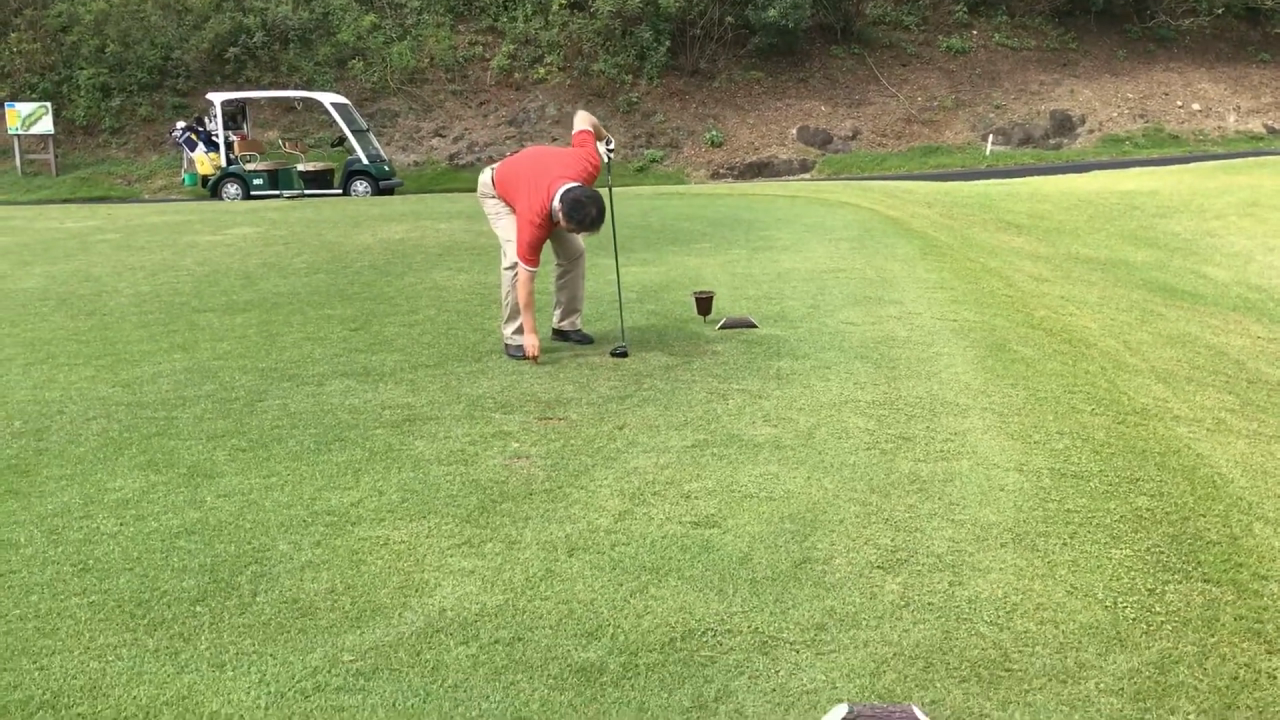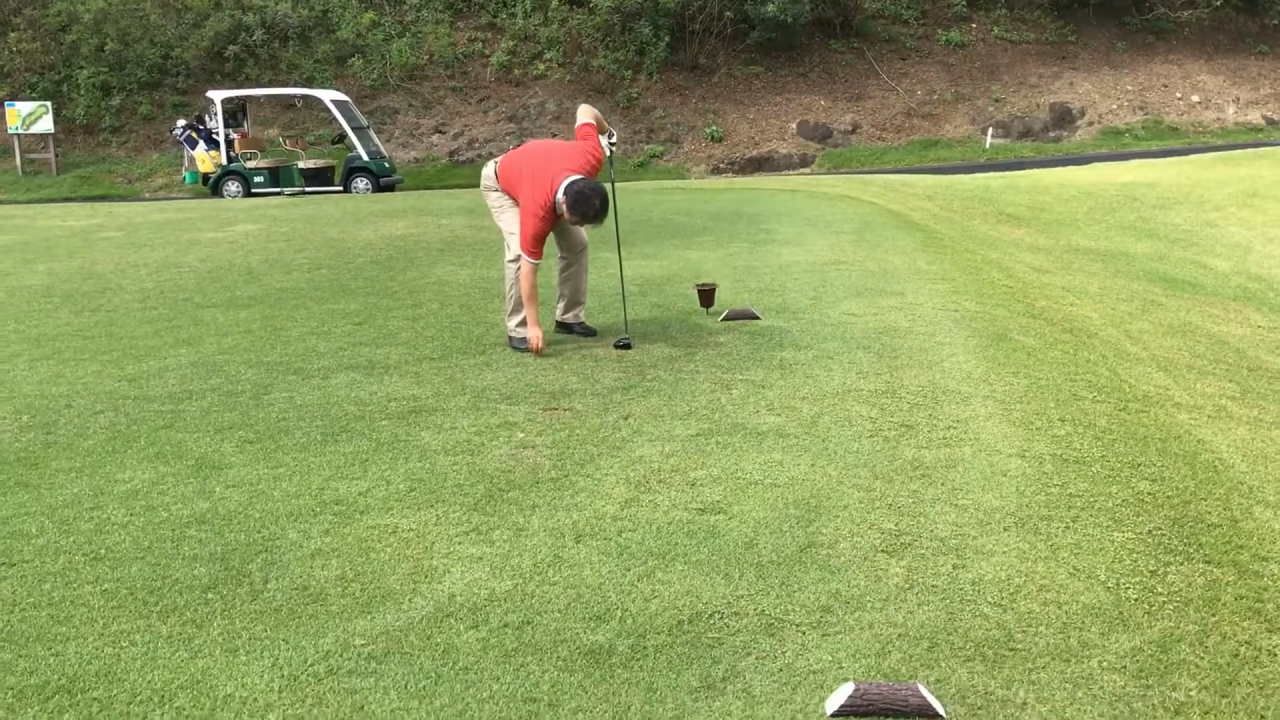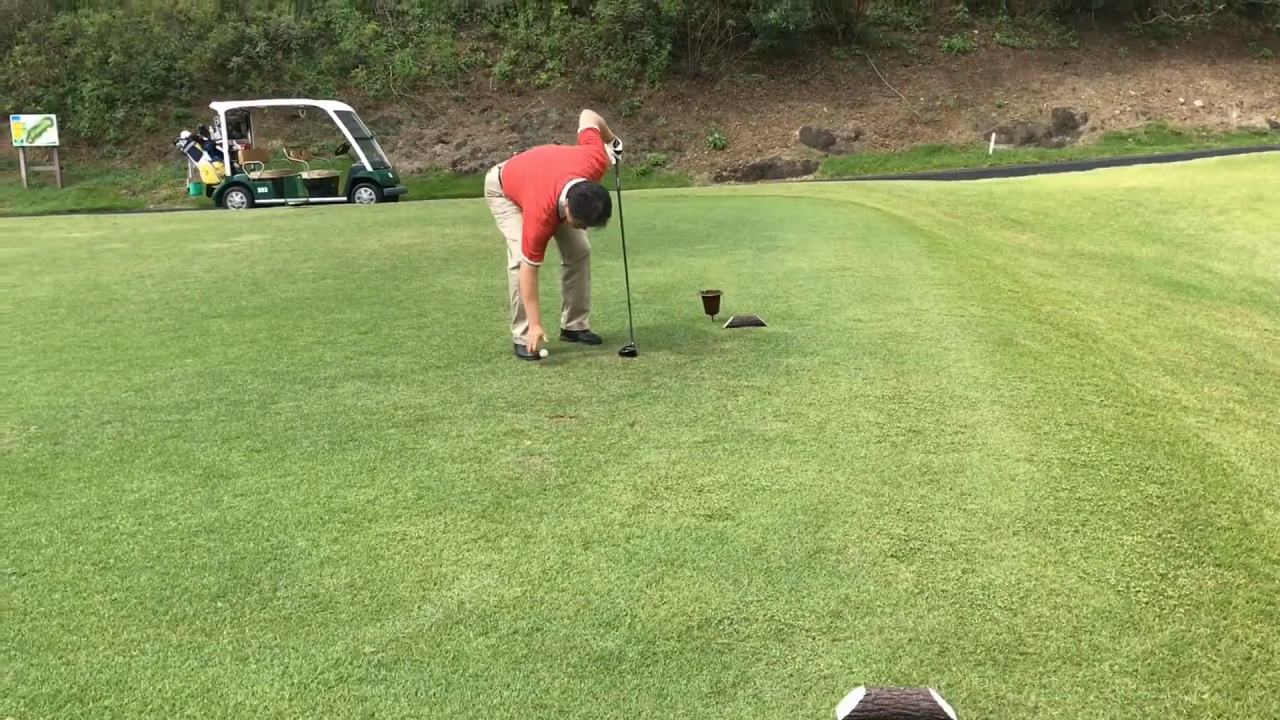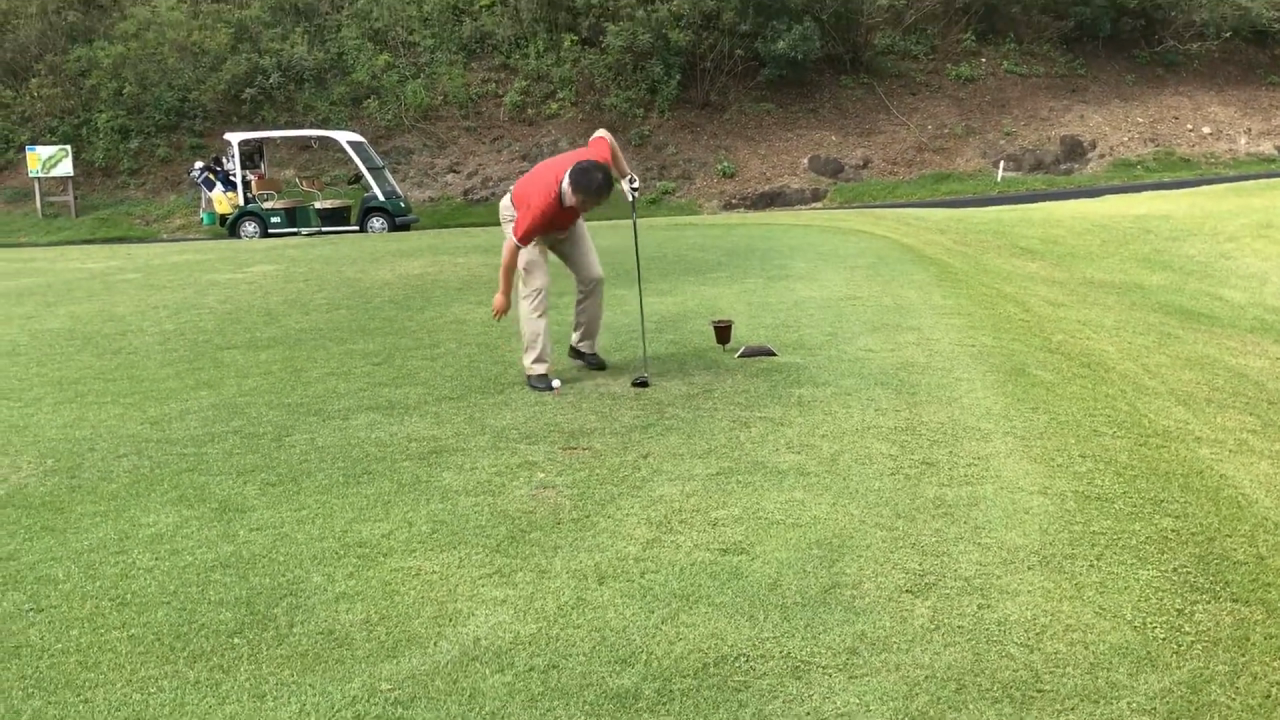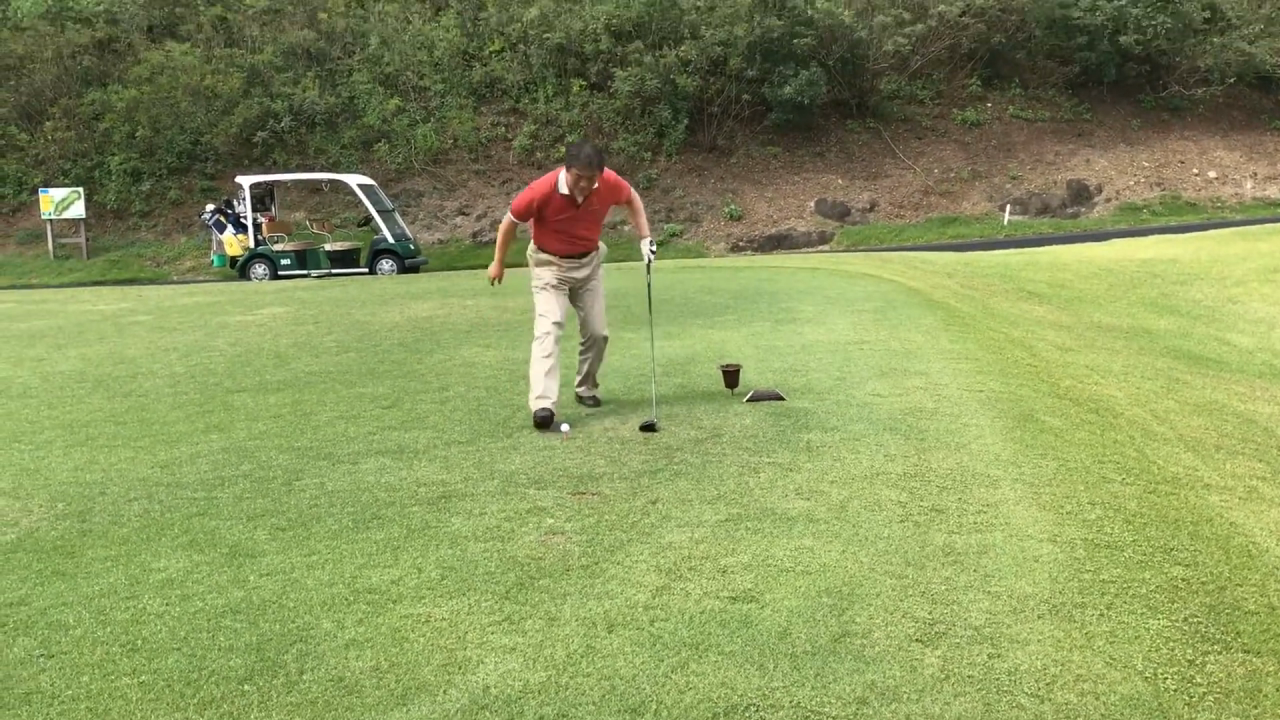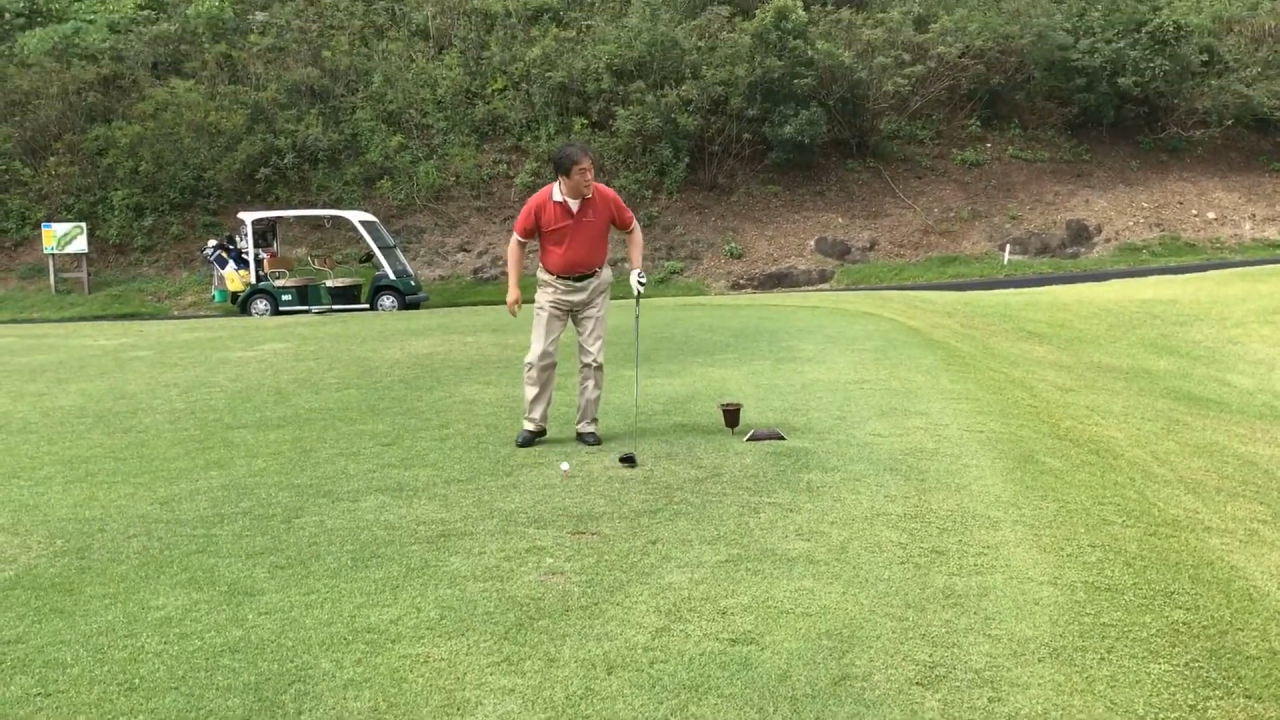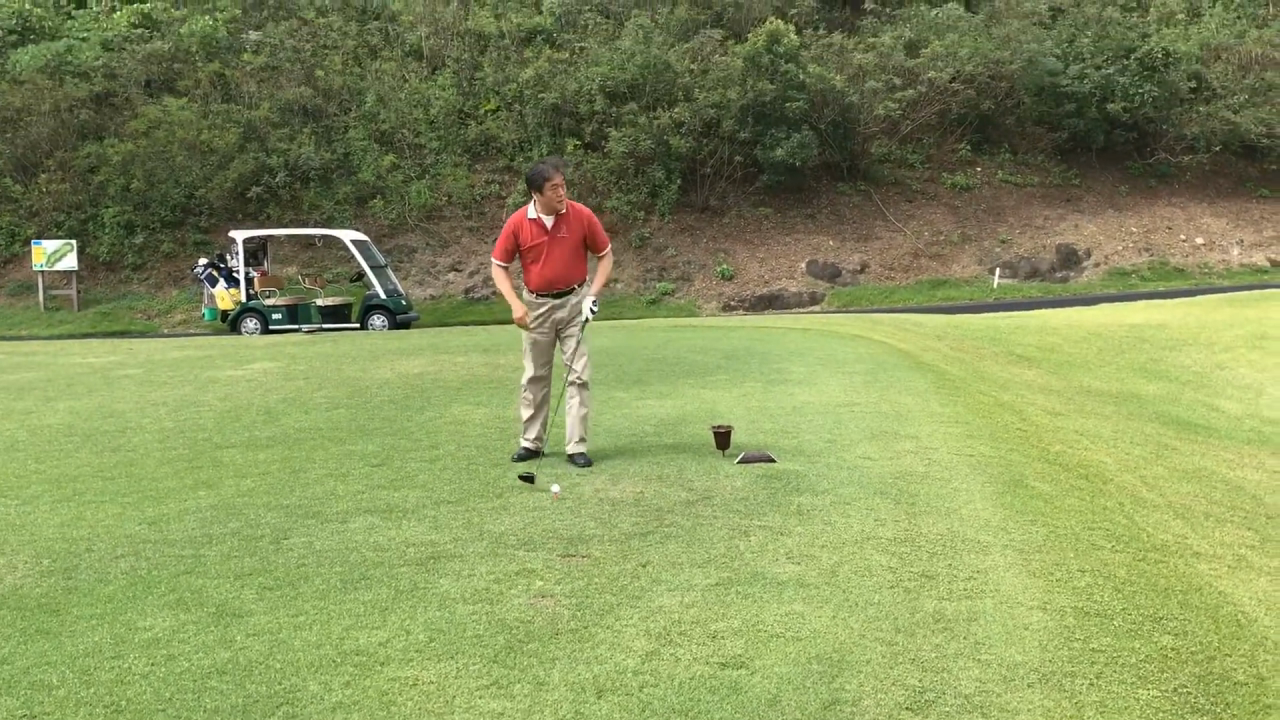
dt=0.3s
person 1, frame 1
left shoulder: (589, 166)
right shoulder: (535, 218)
left elbow: (582, 117)
right elbow: (526, 277)
left wrist: (605, 139)
right wrist: (531, 334)
left hip: (540, 179)
right hip: (497, 190)
left knee: (574, 251)
right knee: (515, 259)
left ankle: (566, 325)
right ankle: (514, 337)
person 1, frame 2
left shoulder: (592, 158)
right shoulder: (539, 211)
left elbow: (585, 111)
right elbow: (528, 269)
left wrist: (607, 132)
right wrist: (534, 326)
left hip: (542, 170)
right hip: (500, 184)
left knee: (576, 244)
right knee: (519, 252)
left ankle: (570, 318)
right ankle: (518, 329)
person 1, frame 3
left shoulder: (594, 164)
right shoulder: (541, 214)
left elbow: (588, 116)
right elbow: (529, 269)
left wrist: (611, 140)
right wrist: (534, 324)
left hip: (546, 177)
right hip: (504, 190)
left knee: (579, 251)
right knee: (520, 257)
left ankle: (575, 325)
right ankle: (523, 338)
person 1, frame 4
left shoulder: (598, 165)
right shoulder: (542, 203)
left elbow: (602, 135)
right elbow: (512, 246)
left wrist: (625, 175)
right wrist: (503, 293)
left hip: (566, 217)
right hip: (520, 215)
left knee: (592, 277)
right knee: (536, 284)
left ankle: (583, 345)
right ankle: (536, 368)
person 1, frame 5
left shoulder: (609, 182)
right shoulder: (542, 191)
left elbow: (632, 201)
right elbow: (509, 222)
left wrist: (645, 237)
right wrist: (497, 263)
left hip: (588, 263)
right hip: (548, 264)
left knee: (597, 332)
right knee: (548, 328)
left ankle: (586, 389)
right ankle: (543, 406)
person 1, frame 6
left shoulder: (606, 198)
right shoulder: (539, 203)
left elbow: (632, 229)
right elbow: (517, 242)
left wrist: (635, 269)
right wrist: (513, 286)
left hip: (593, 286)
right hip: (552, 286)
left knee: (593, 358)
right knee: (540, 356)
left ankle: (586, 425)
right ankle: (533, 423)
person 1, frame 7
left shoulder: (583, 216)
right shoulder: (516, 223)
left elbow: (606, 257)
right elbow: (499, 267)
left wrist: (593, 294)
right wrist: (515, 304)
left hip: (575, 302)
right hip: (536, 305)
left knee: (578, 375)
right knee: (535, 376)
left ankle: (576, 446)
right ankle: (532, 441)
